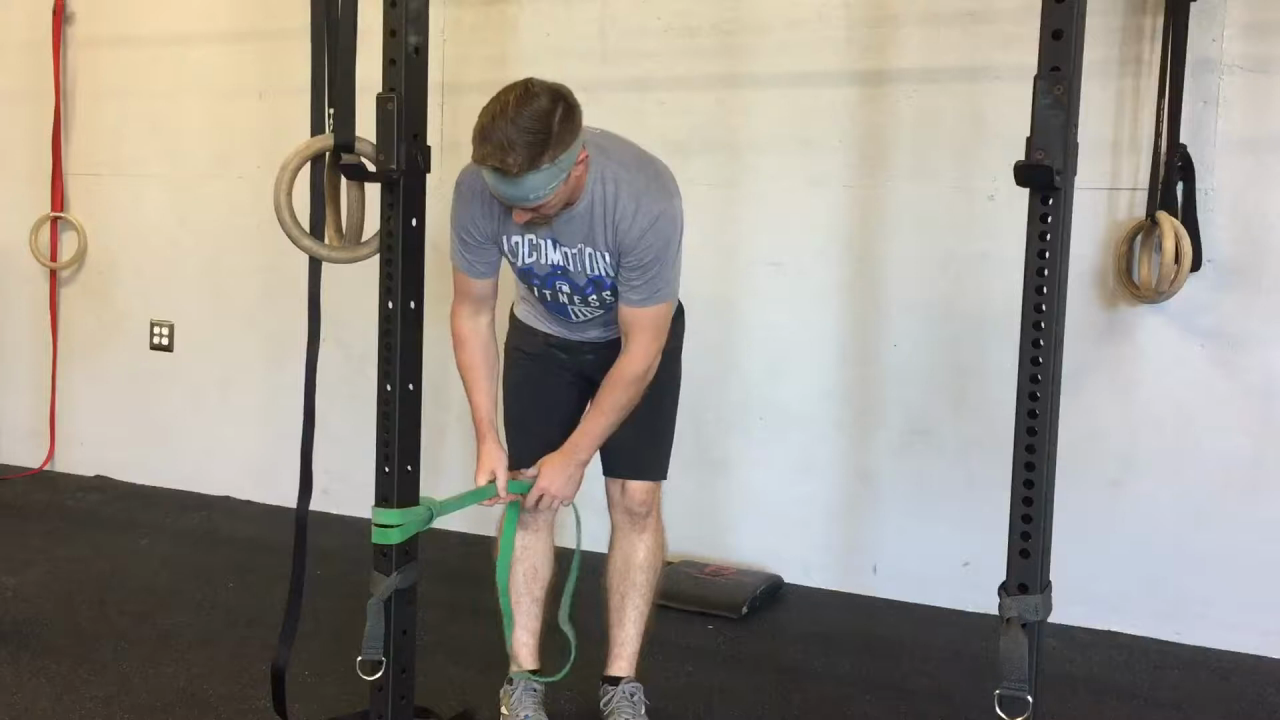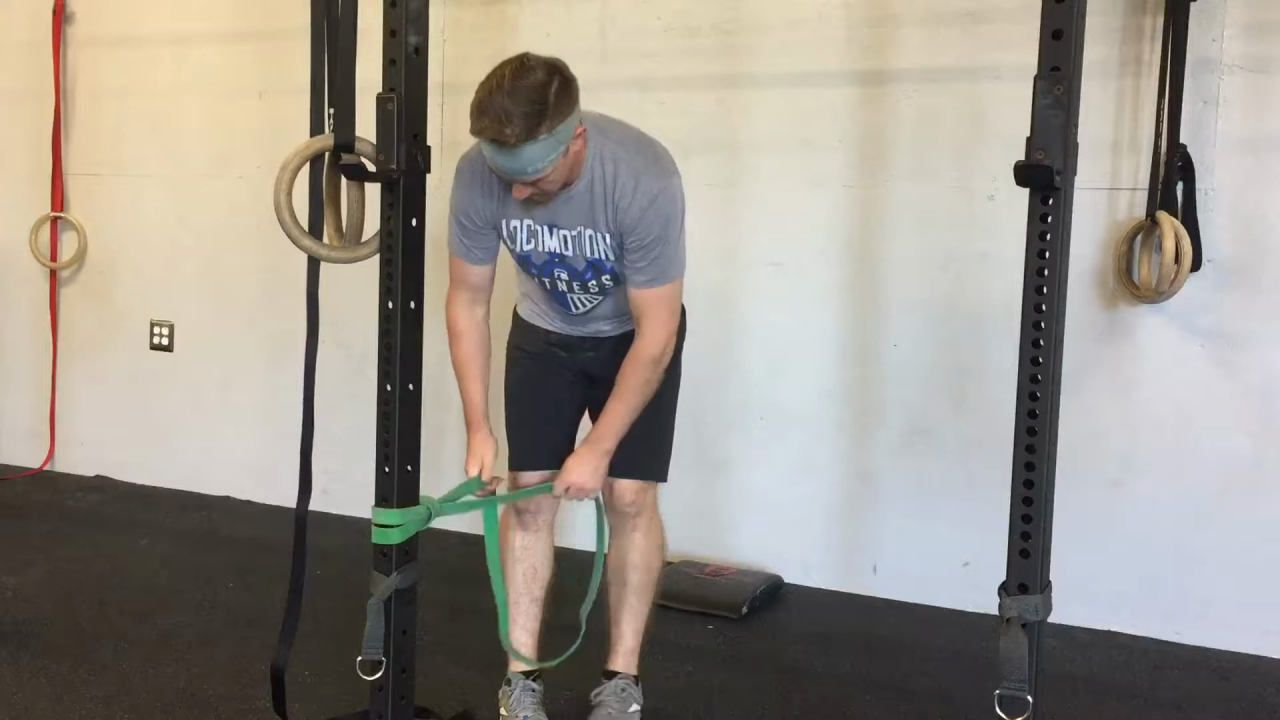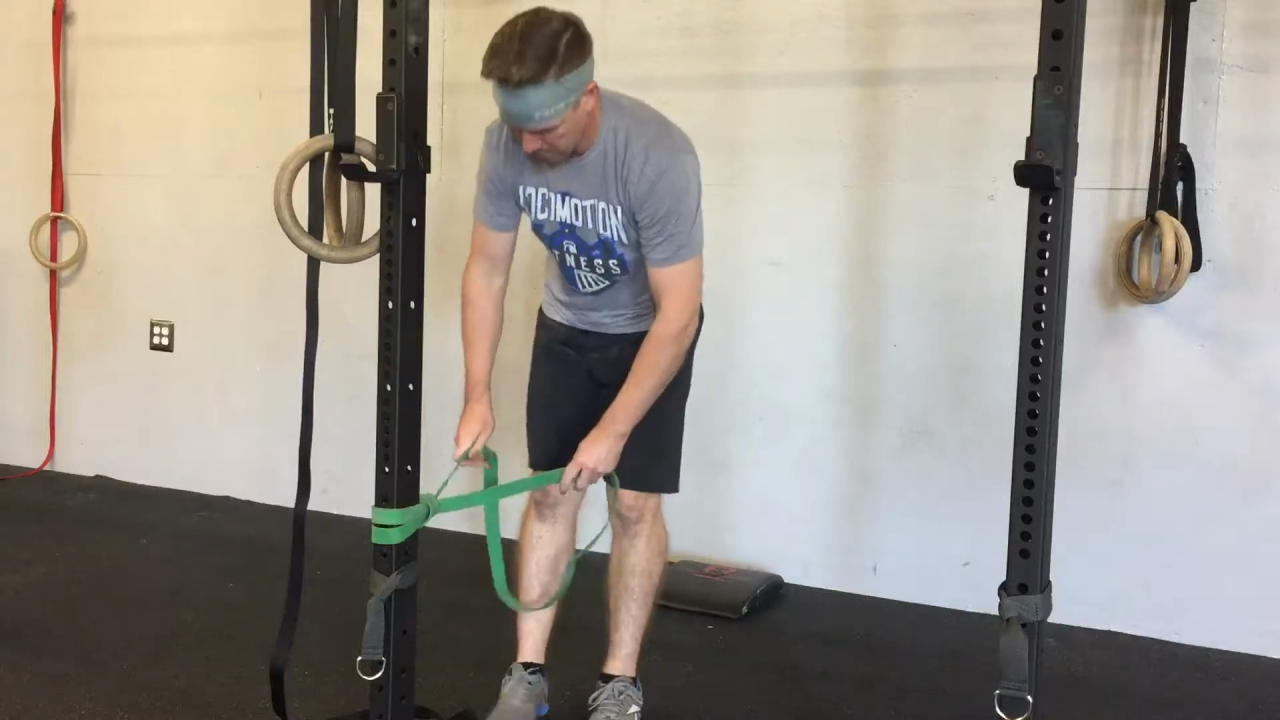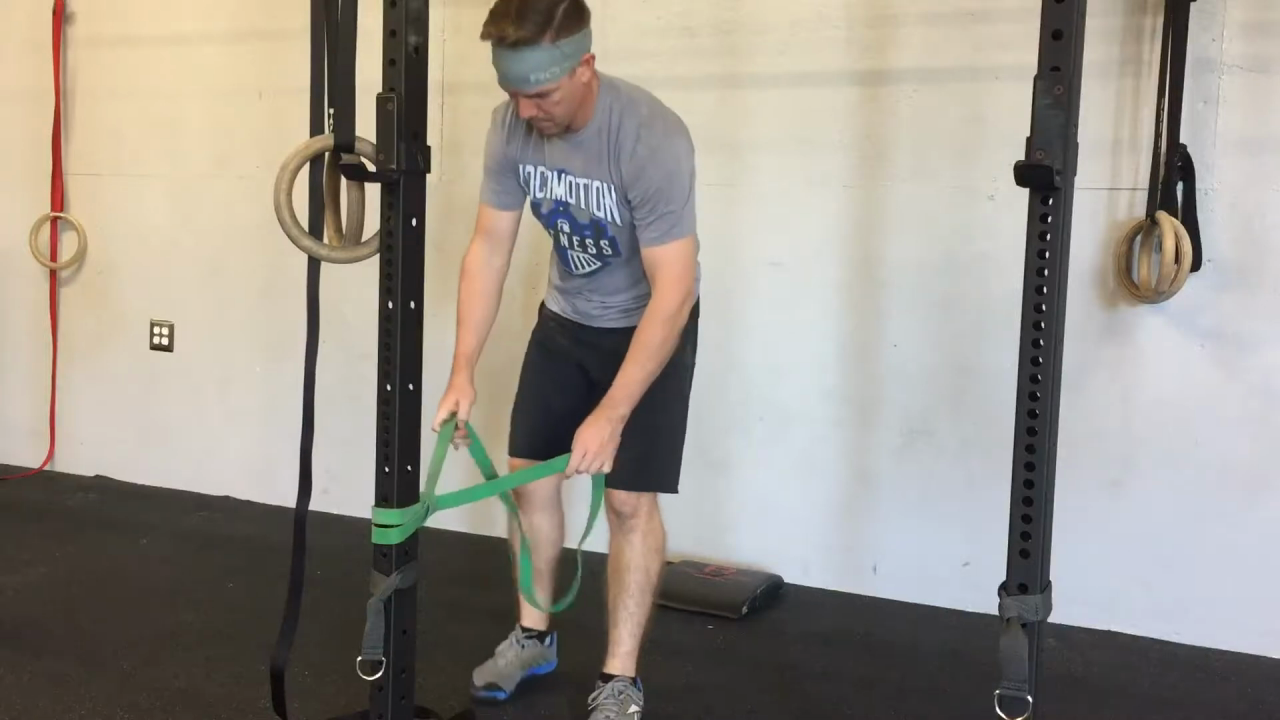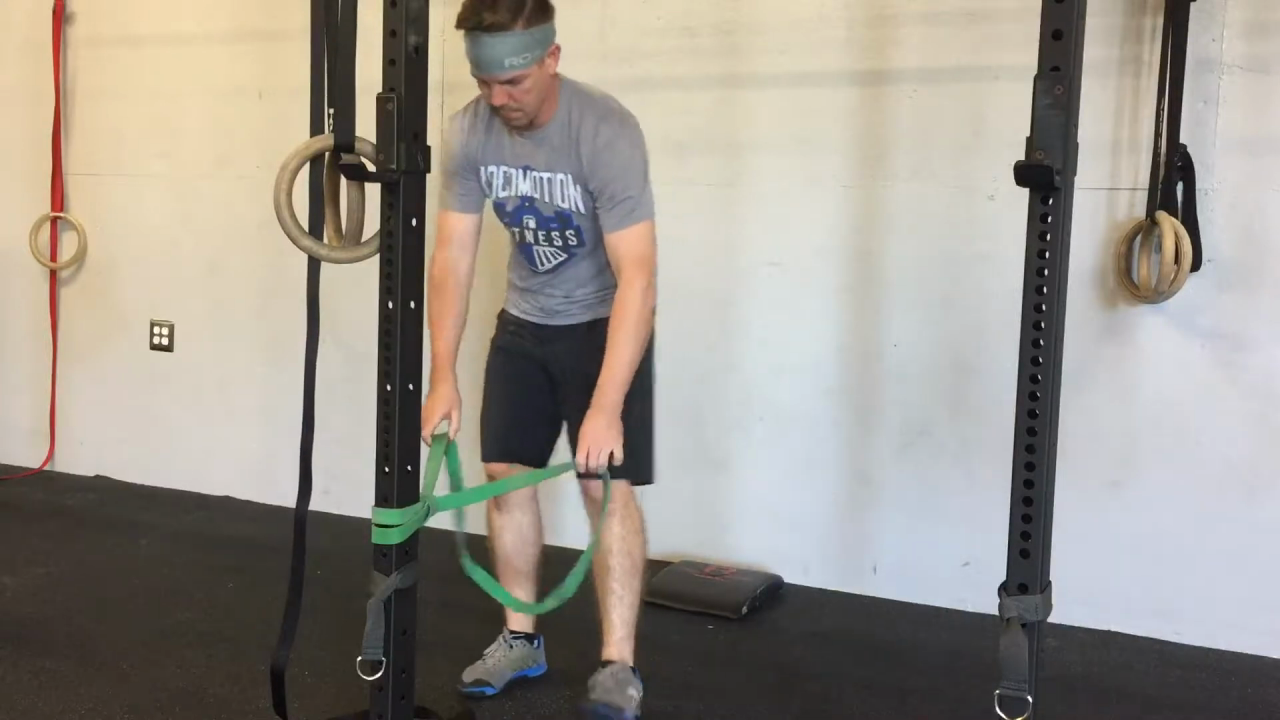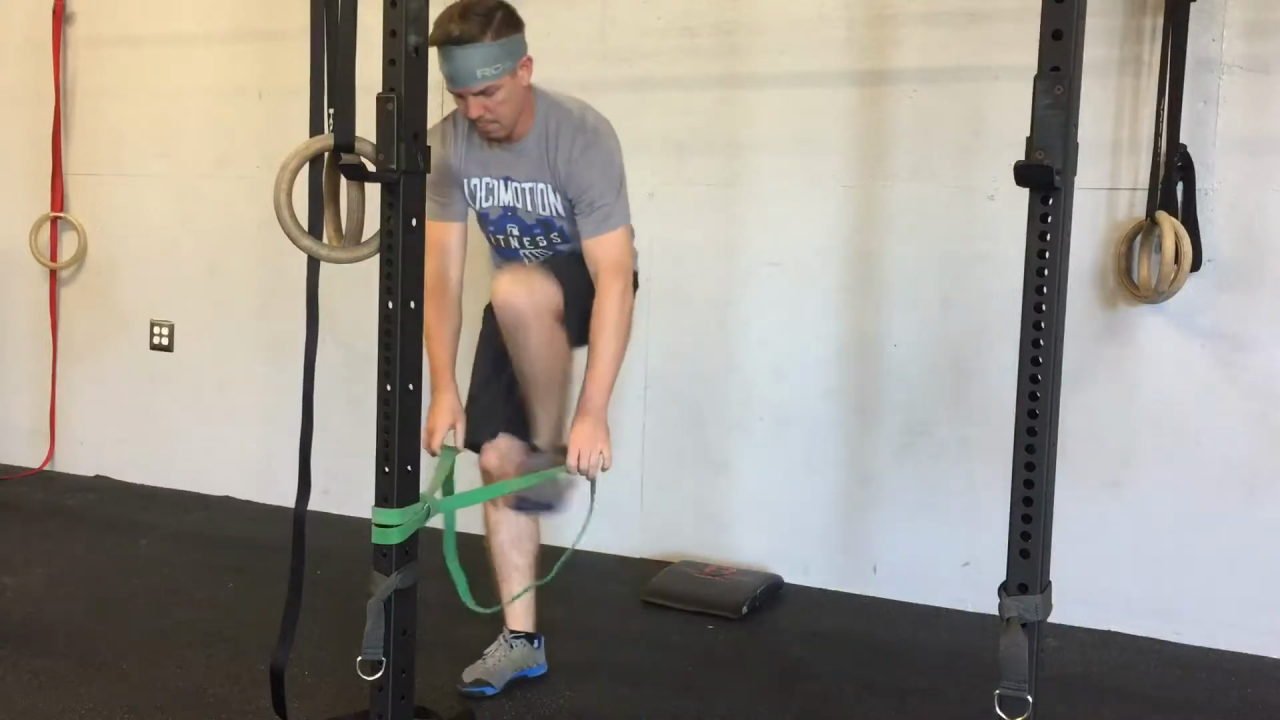
dt=0.3s
person 1, frame 1
left shoulder: (645, 198)
right shoulder: (478, 189)
left elbow: (641, 352)
right elbow: (472, 311)
left wrist: (574, 454)
right wrist: (488, 438)
left hip: (635, 335)
right hip: (542, 335)
left knee: (634, 497)
right knee: (525, 498)
person 1, frame 2
left shoulder: (645, 179)
right shoulder: (478, 174)
left elbow: (656, 334)
right elbow: (467, 301)
left wrist: (598, 448)
right wrist: (477, 428)
left hip: (633, 335)
right hip: (544, 334)
left knee: (630, 497)
right knee: (527, 495)
person 1, frame 3
left shoulder: (658, 155)
right shoulder: (505, 143)
left elbow: (677, 315)
right elbow: (486, 270)
left wrist: (613, 431)
right wrist: (477, 397)
left hip: (649, 333)
right hip: (566, 329)
left knee: (635, 503)
right knee: (549, 493)
person 1, frame 4
left shoulder: (652, 139)
right shoulder: (510, 129)
left elbow: (673, 294)
right elbow: (489, 248)
left wrist: (610, 415)
right wrist: (462, 372)
left hip: (646, 327)
right hip: (564, 319)
left knee: (629, 500)
right knee: (530, 476)
right ankle: (534, 636)
person 1, frame 5
left shoulder: (605, 132)
right shoulder: (468, 131)
left elbow: (636, 276)
right elbow: (453, 255)
left wrist: (607, 407)
right wrist: (442, 377)
left hip: (603, 320)
right hip: (524, 319)
left knee: (606, 484)
right knee: (506, 477)
right ankle: (521, 639)
person 1, frame 6
left shoulder: (582, 138)
right shoulder: (447, 145)
left elbow: (614, 282)
right elbow: (442, 270)
left wrist: (593, 413)
right wrist: (443, 389)
left hip: (586, 280)
right hip: (515, 304)
left knee: (515, 294)
right knee: (497, 461)
left ankle: (549, 440)
right ankle: (521, 638)
